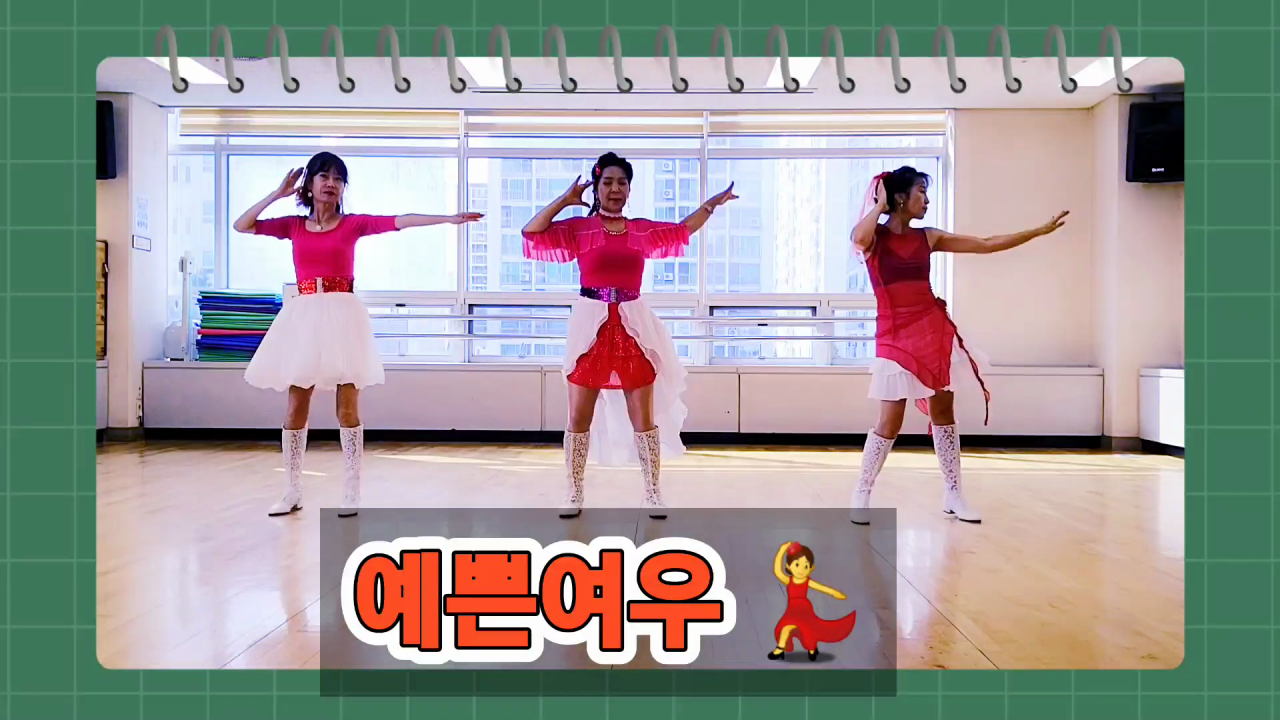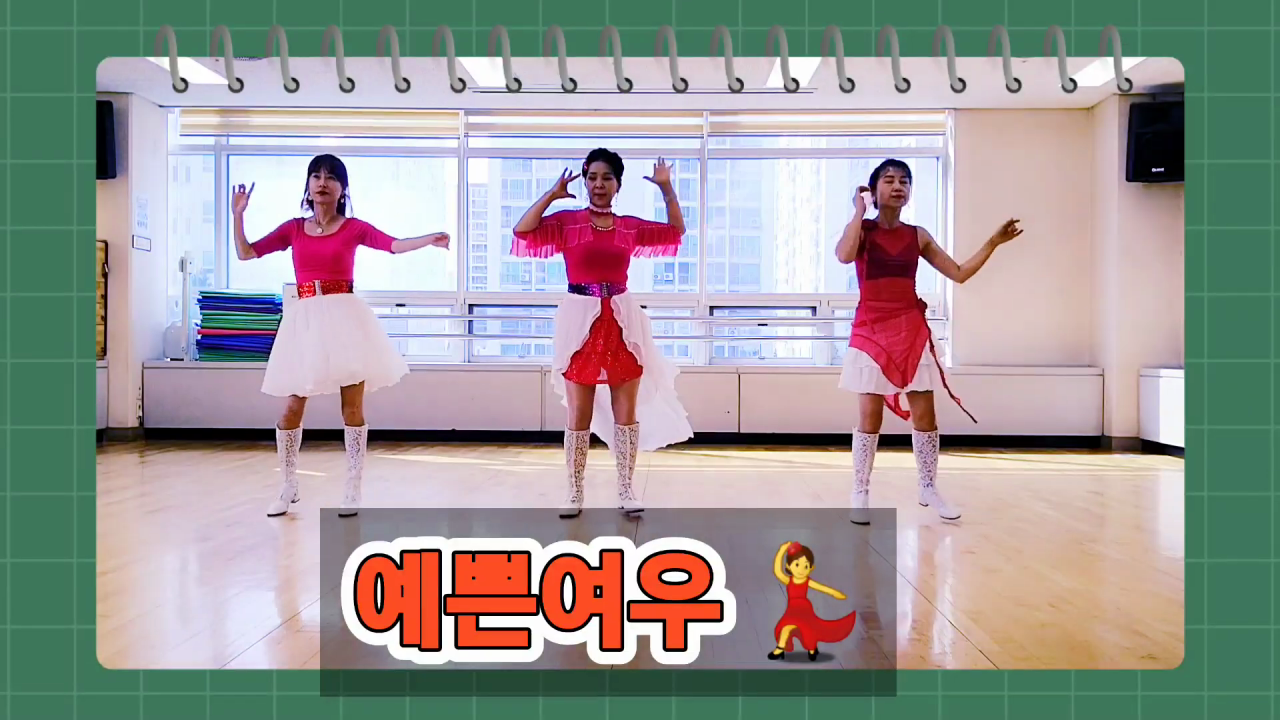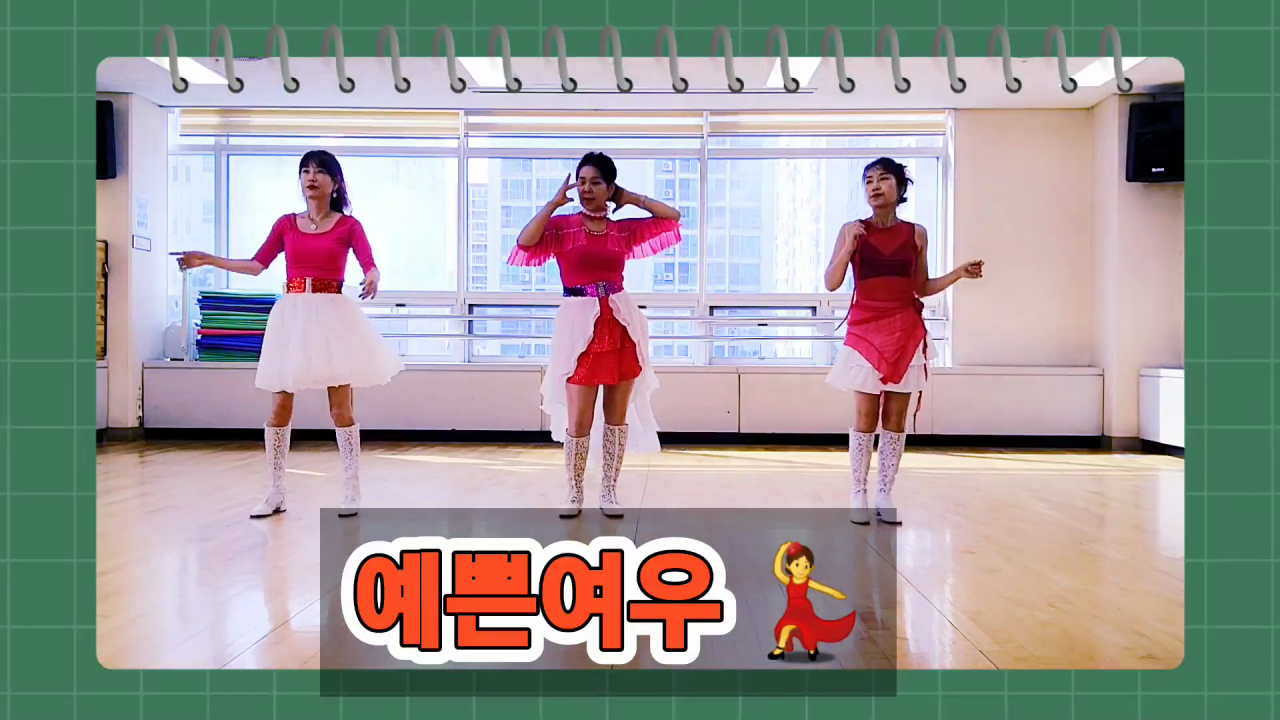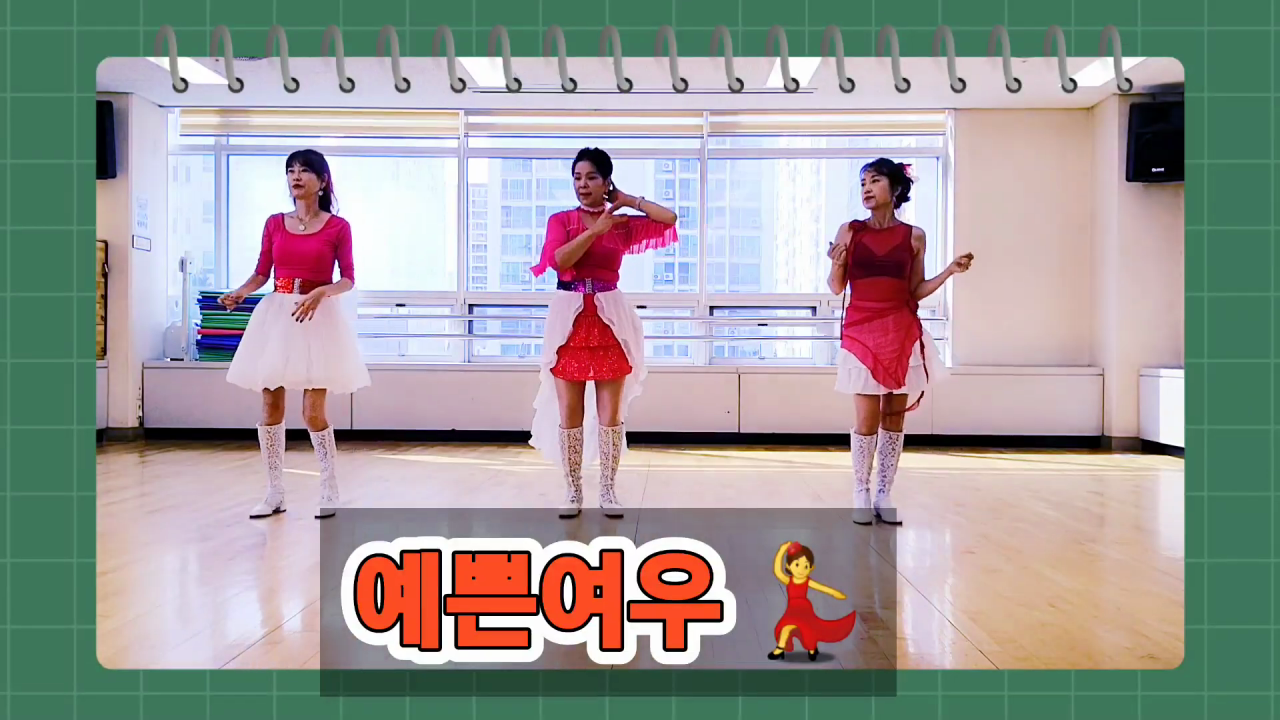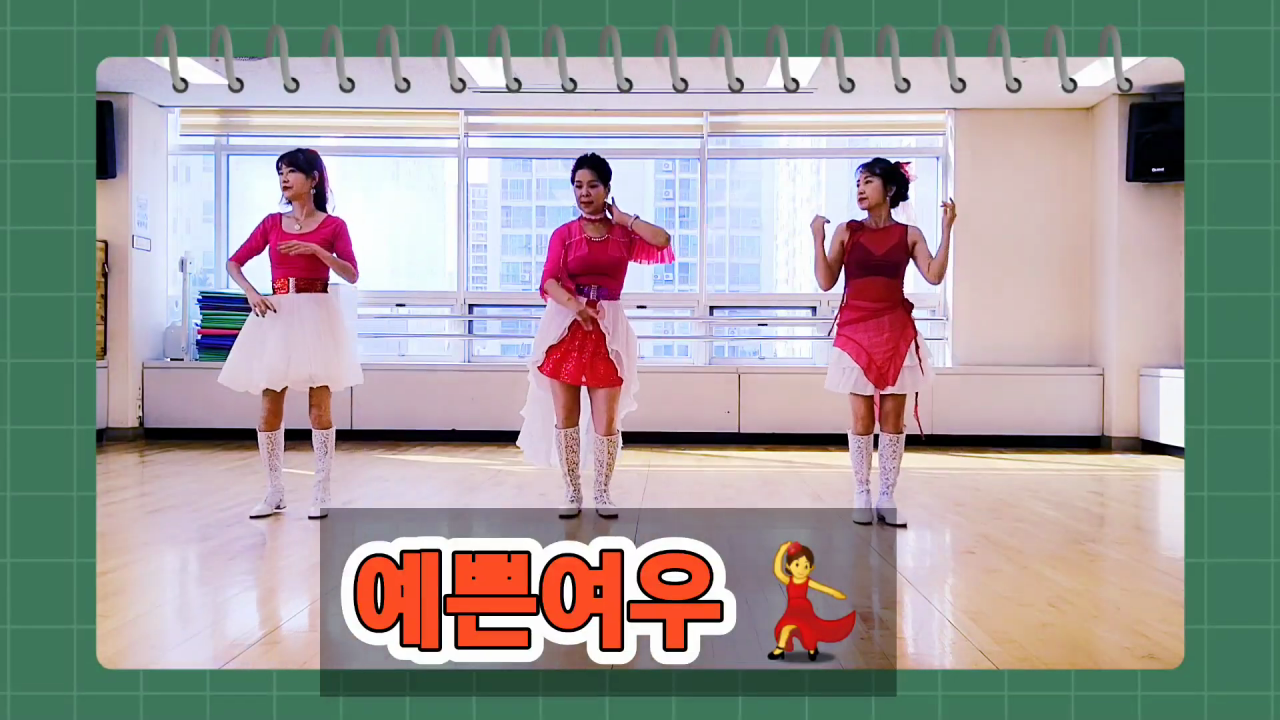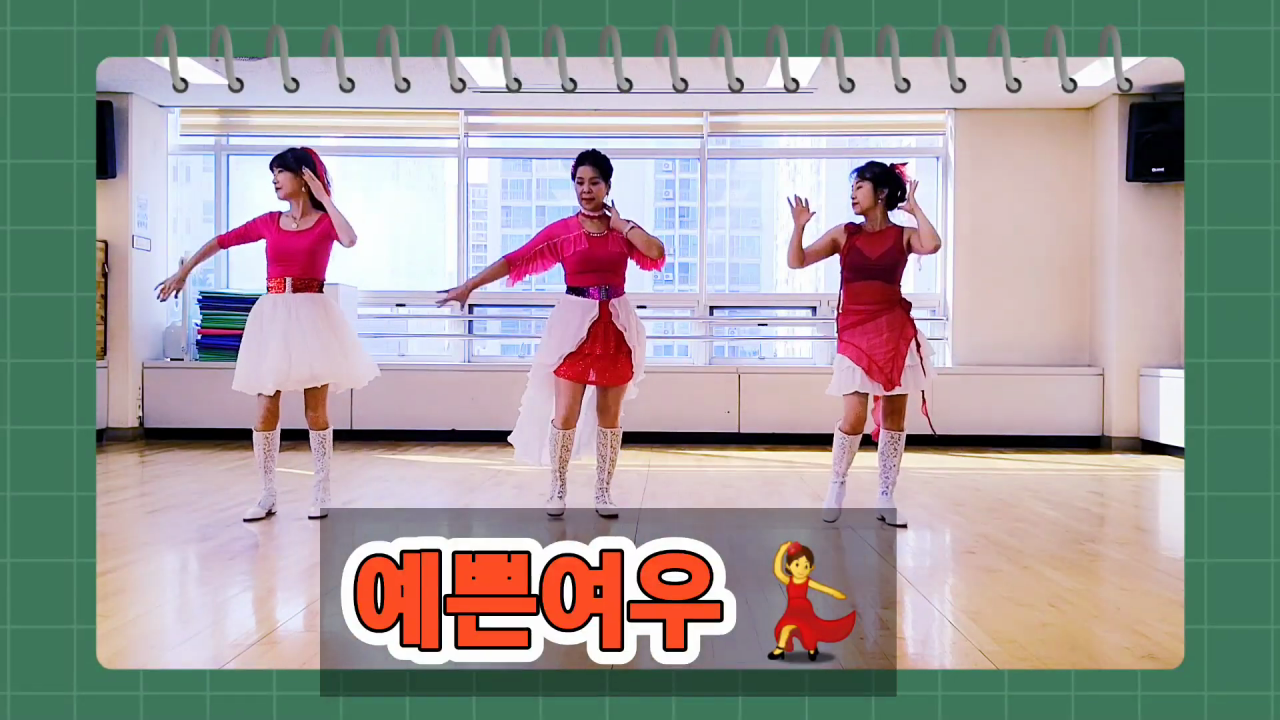
dt=0.2s
person 1, frame 1
left shoulder: (353, 224)
right shoulder: (293, 225)
left elbow: (401, 221)
right elbow: (243, 226)
left wrist: (448, 218)
right wrist: (278, 193)
left hip: (342, 314)
right hip: (303, 317)
left knee: (347, 410)
right knee: (296, 409)
left ankle: (351, 490)
right ankle: (293, 491)
person 1, frame 2
left shoulder: (353, 227)
right shoulder: (293, 228)
left elbow: (395, 245)
right elbow: (244, 252)
left wrist: (428, 239)
right wrist: (238, 213)
left hip: (345, 317)
right hip: (306, 319)
left knee: (352, 410)
right knee: (291, 411)
left ankle: (352, 491)
right ankle: (288, 488)
person 1, frame 3
left shoulder: (349, 225)
right shoulder: (286, 223)
left elbow: (370, 266)
right elbow: (258, 263)
left wrist: (372, 280)
right wrist: (209, 260)
left hip: (333, 317)
right hip: (292, 315)
left knee: (341, 409)
right knee: (279, 408)
left ankle: (352, 492)
right ankle: (276, 492)
person 1, frame 4
left shoulder: (338, 227)
right shoulder: (275, 223)
left elbow: (348, 280)
right elbow: (261, 273)
left wrist: (318, 293)
right wrist: (240, 292)
left hip: (318, 318)
right hip: (276, 316)
left knee: (313, 413)
right knee: (270, 408)
left ankle: (329, 491)
right ankle: (275, 492)
person 1, frame 5
left shoulder: (333, 225)
right shoulder: (271, 224)
left elbow: (352, 273)
right elbow: (234, 262)
left wrist: (315, 249)
right wrist: (249, 291)
left hip: (316, 315)
right hip: (275, 316)
left knee: (319, 411)
right knee: (269, 411)
left ankle: (321, 492)
right ankle: (275, 491)
person 1, frame 6
left shoulder: (329, 220)
right shoulder: (269, 222)
left elbow: (350, 239)
right elbow: (220, 240)
left wrist: (323, 197)
right wrist: (183, 271)
left hip: (313, 314)
right hip: (273, 314)
left knee: (316, 413)
right knee: (265, 412)
left ankle: (321, 492)
right ankle: (267, 494)
person 2, frame 1
left shoulder: (643, 229)
right shoulder: (578, 228)
left elbow: (683, 230)
right elbow: (531, 232)
left wrist: (711, 203)
right wrist: (565, 200)
left hip: (633, 326)
right hip: (590, 326)
left knee: (643, 418)
right knee: (578, 418)
left ankle: (652, 493)
right ankle: (574, 492)
person 2, frame 2
left shoulder: (631, 227)
right shoulder: (567, 221)
left elbow: (675, 232)
right elbow: (522, 230)
left wrist: (666, 189)
right wrist: (553, 193)
left hip: (621, 321)
right hip: (580, 321)
left knee: (626, 413)
right knee: (579, 416)
left ankle: (625, 489)
right ankle: (575, 492)
person 2, frame 3
left shoulder: (625, 230)
right shoulder: (560, 224)
left elbow: (672, 217)
right elbow: (525, 244)
left wrist: (631, 198)
right wrist: (555, 203)
left hip: (620, 322)
right hip: (579, 323)
left knee: (617, 414)
right knee: (578, 418)
left ankle: (609, 490)
right ankle: (574, 492)
person 2, frame 4
left shoulder: (624, 224)
right shoulder: (561, 221)
left elbow: (669, 220)
right elbow: (557, 259)
left wrist: (628, 201)
right wrist: (596, 226)
left hip: (611, 320)
right hip: (570, 320)
left knee: (610, 414)
right knee: (569, 415)
left ankle: (608, 490)
right ankle: (573, 491)
person 2, frame 5
left shoulder: (627, 233)
right shoulder: (564, 234)
left elbow: (663, 243)
right elbow: (551, 281)
left wrist: (624, 218)
right wrist: (578, 307)
left hip: (610, 328)
right hip: (566, 327)
left knee: (606, 420)
right knee: (566, 416)
left ankle: (602, 491)
right ankle: (572, 491)
person 2, frame 6
left shoulder: (626, 230)
right shoulder: (561, 231)
left elbow: (658, 253)
right elbow: (514, 260)
left wrist: (620, 224)
right wrist: (469, 285)
left hip: (617, 326)
right hip: (577, 324)
left knee: (609, 417)
right knee: (564, 416)
left ankle: (603, 491)
right ankle: (557, 488)
person 3, frame 1
left shoulder: (928, 237)
right shoulder: (874, 235)
left elbow: (986, 244)
right elbow: (857, 239)
left wrist: (1035, 231)
right wrist: (878, 205)
left hip: (936, 332)
right hip: (896, 336)
left knee: (944, 415)
right knee: (889, 424)
left ankle: (953, 495)
right ankle: (862, 493)
person 3, frame 2
left shoulder: (918, 235)
right shoulder: (862, 228)
left elbow: (959, 273)
right elbow: (844, 256)
left wrist: (993, 242)
right wrist: (858, 212)
left hip: (913, 329)
right hip: (872, 331)
left knee: (924, 416)
right knee: (870, 417)
left ankle: (929, 489)
right ankle: (860, 494)
person 3, frame 3
left shoulder: (916, 234)
right shoulder: (853, 230)
left elbow: (922, 288)
right elbow: (831, 283)
left wrist: (957, 275)
right wrist: (846, 251)
left hip: (907, 330)
right hip: (866, 330)
left knee: (895, 418)
right knee: (865, 417)
left ankle: (885, 494)
right ankle: (858, 493)
person 3, frame 4
left shoulder: (913, 235)
right shoulder: (849, 231)
left elbow: (919, 290)
right elbow: (837, 287)
left wrist: (951, 269)
right wrist: (834, 261)
left hip: (903, 330)
right hip: (861, 331)
left knee: (893, 417)
right knee: (867, 419)
left ankle: (883, 494)
right ankle: (862, 493)
person 3, frame 5
left shoulder: (909, 234)
right shoulder: (847, 230)
left elbow: (934, 276)
right elbow: (825, 282)
left wrist: (946, 228)
right wrist: (818, 239)
left hip: (896, 330)
right hip: (855, 331)
left knee: (893, 418)
right knee: (862, 419)
left ankle: (887, 496)
right ankle: (862, 491)
person 3, frame 6
left shoulder: (905, 235)
right shoulder: (844, 234)
left elbow: (931, 245)
right elbow: (797, 261)
left wrist: (914, 209)
right wrist: (798, 224)
left hip: (896, 332)
right hip: (856, 333)
left knee: (893, 419)
right knee: (853, 420)
left ankle: (886, 497)
right ankle: (837, 485)
